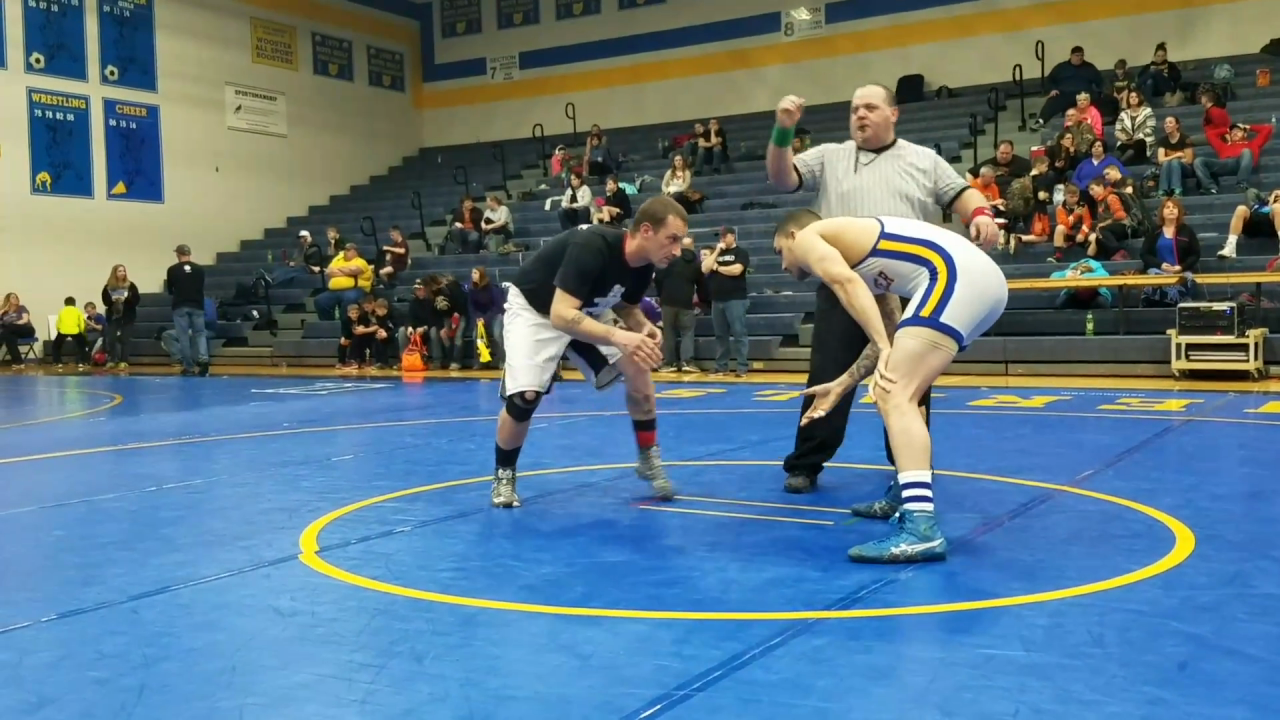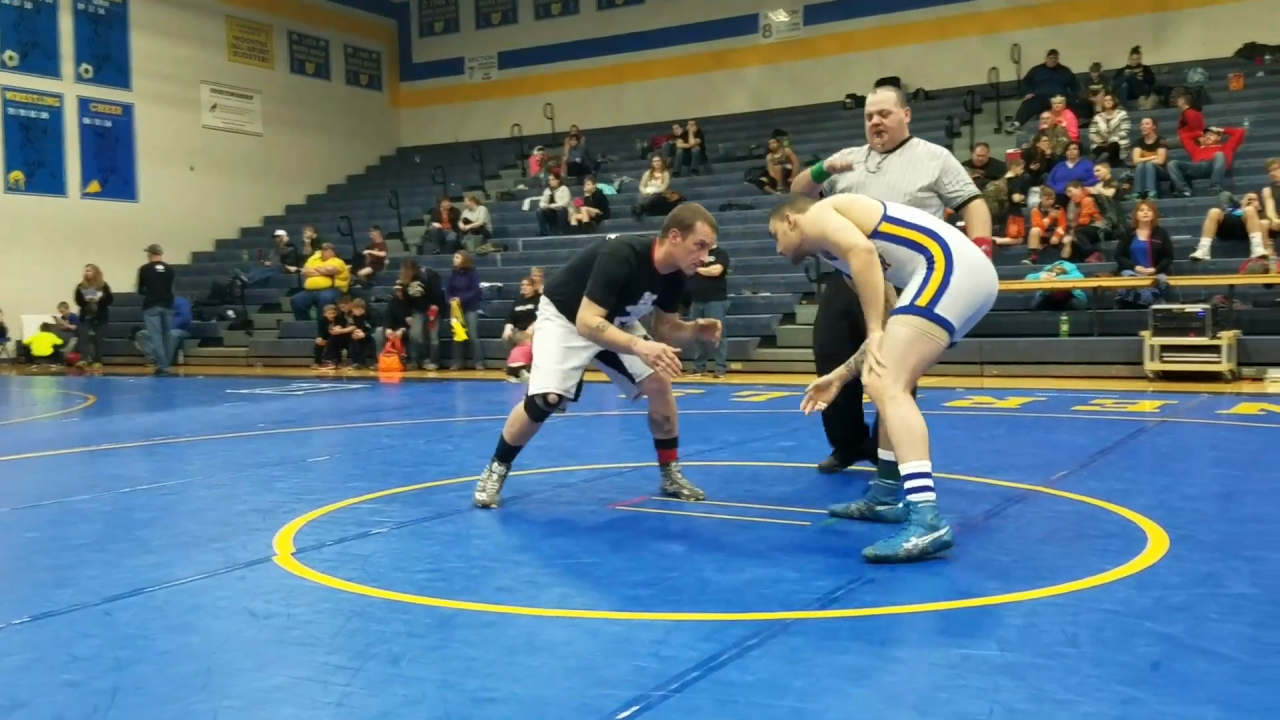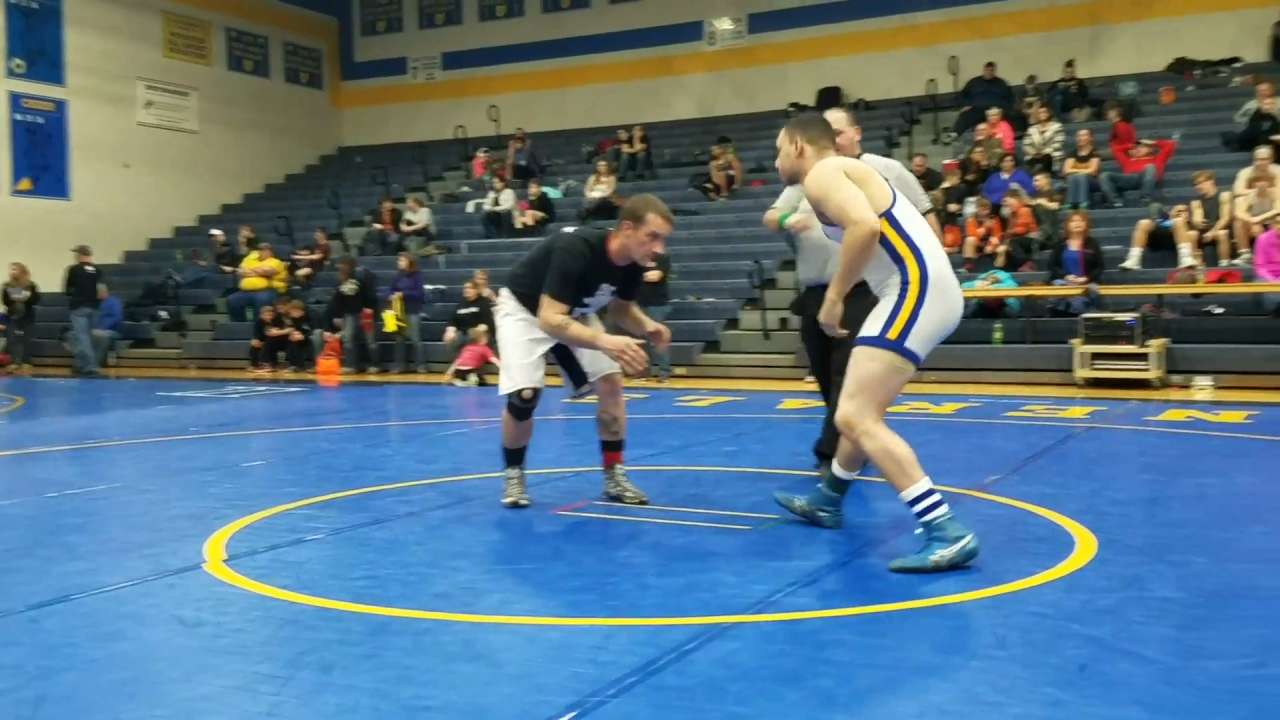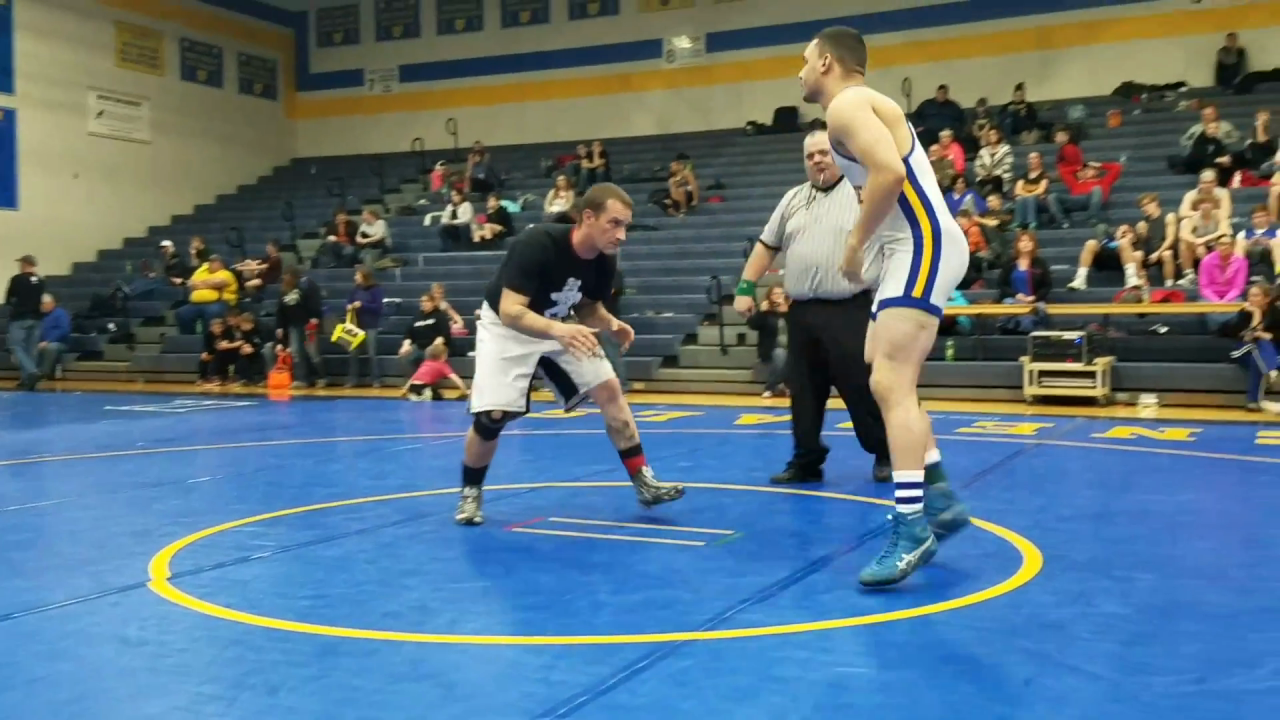
dt=0.3s
person 1, frame 1
left shoulder: (807, 238)
right shoulder: (855, 245)
left elbow: (846, 282)
right elbow: (891, 331)
left wrist: (884, 350)
right wrist: (841, 386)
left hip: (956, 276)
right hip: (982, 278)
left knee: (893, 396)
right knee: (902, 391)
left ankle: (921, 528)
right ankle: (908, 497)
person 1, frame 2
left shoulder: (815, 218)
right shoulder: (838, 248)
left elbow: (863, 251)
right elbow: (889, 330)
left wrist: (874, 335)
right wrist: (840, 375)
left hip: (950, 269)
right hip: (973, 272)
left knee: (886, 388)
right knee: (890, 382)
left ankle: (926, 519)
right ankle: (886, 493)
person 1, frame 3
left shoulder: (823, 176)
right shoulder: (844, 180)
left elbow: (863, 226)
left wrist: (833, 296)
right wrist: (859, 325)
left hip: (917, 292)
right hip: (931, 291)
left knee: (854, 417)
right knee: (861, 405)
left ankle: (948, 532)
right ankle: (827, 499)
person 1, frame 4
left shoulder: (849, 104)
right shoulder: (862, 108)
left elbow: (891, 169)
left wrist: (857, 239)
left hip: (923, 248)
right hip: (917, 248)
left knee: (889, 383)
right knee: (893, 382)
left ankle: (912, 529)
right ankle: (940, 499)
person 2, frame 1
left shoulder: (923, 159)
right shoulder: (828, 158)
left elbow: (962, 193)
right elbow: (780, 178)
left wrist: (981, 215)
right wrist: (782, 133)
right knee: (829, 374)
right ankle: (806, 463)
person 2, frame 2
left shoulder: (934, 159)
right shoulder: (846, 160)
left elbow: (971, 205)
right elbow: (798, 192)
left wrist: (981, 248)
right wrist: (824, 168)
right hip: (844, 281)
right knee: (831, 360)
left ankle: (889, 455)
right ankle: (851, 446)
person 2, frame 3
left shoulder: (888, 171)
left elbow: (925, 219)
right elbow: (770, 219)
right wrist: (788, 219)
left hip: (864, 293)
right hip: (815, 295)
right knee: (828, 375)
left ankle: (835, 453)
right ankle: (838, 446)
person 2, frame 4
left shoulder: (864, 193)
right shoulder: (793, 199)
right elbow: (766, 246)
right wrist: (745, 289)
left hip: (851, 311)
right hip: (804, 311)
left knee: (861, 386)
right knee: (804, 391)
left ankle: (885, 455)
right ankle: (806, 462)
person 3, frame 1
left shoulder: (644, 266)
right shoulder: (591, 246)
left elbow: (626, 309)
right elbow: (561, 314)
left wrist: (644, 328)
right wrist: (617, 337)
left hip: (586, 311)
right hip: (533, 309)
left knee: (637, 367)
right knee: (525, 397)
left ankle: (649, 462)
right ankle: (504, 476)
person 3, frame 2
left shoulder: (675, 275)
right shoulder: (619, 256)
left elbow: (665, 326)
right elbow: (587, 323)
left wrist: (695, 330)
right wrist: (640, 346)
left hip: (614, 320)
right hip: (563, 317)
left knee: (659, 384)
right knee: (545, 400)
left ankle: (671, 474)
right ankle: (497, 469)
person 3, frame 3
left shoulder: (632, 265)
right shoulder: (575, 249)
left elbow: (621, 310)
right elbow: (550, 320)
left wrist: (647, 327)
right wrist: (603, 341)
left hip: (574, 313)
right hip: (524, 310)
left knee: (611, 384)
right knee: (524, 394)
left ankle: (614, 477)
right ankle: (513, 474)
person 3, frame 4
left shoulder: (603, 261)
right shoulder: (537, 243)
left elbow: (587, 307)
right elbow: (509, 310)
left wrist: (611, 323)
right wrist: (558, 328)
left hip: (561, 330)
right hip: (508, 327)
left knee: (609, 390)
right knee: (492, 416)
left ankle: (645, 484)
right ankle: (471, 493)
